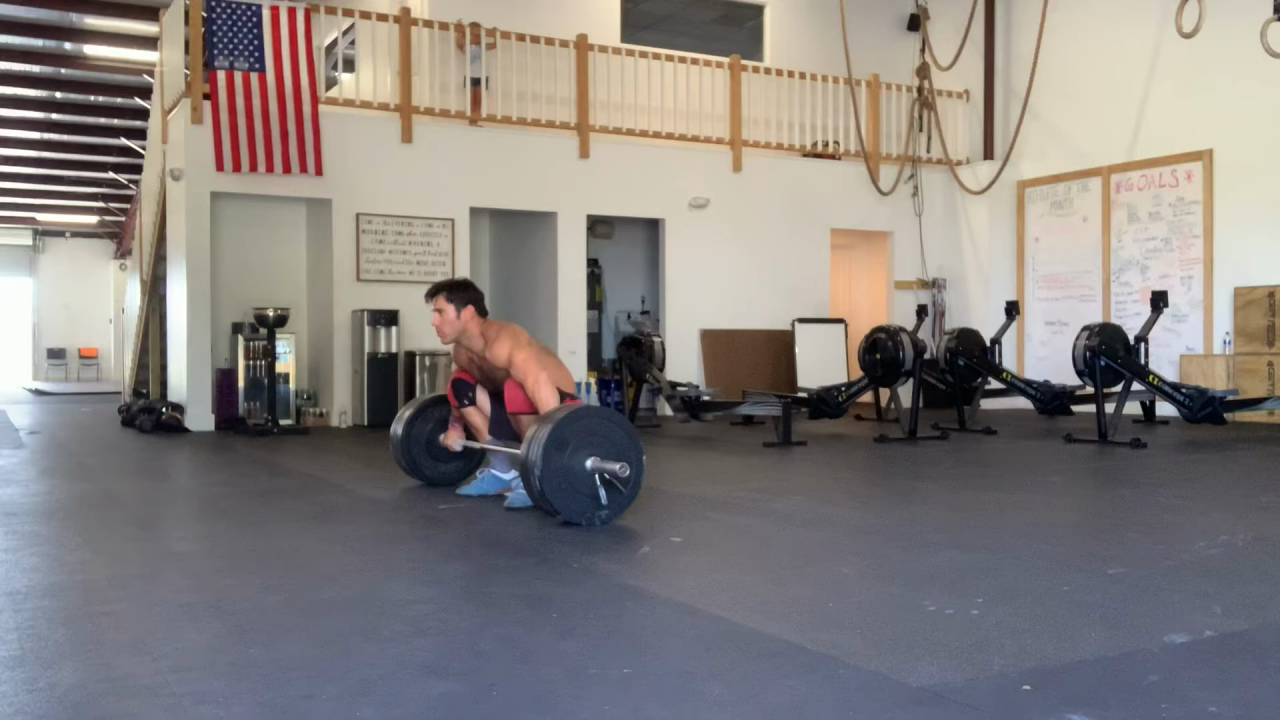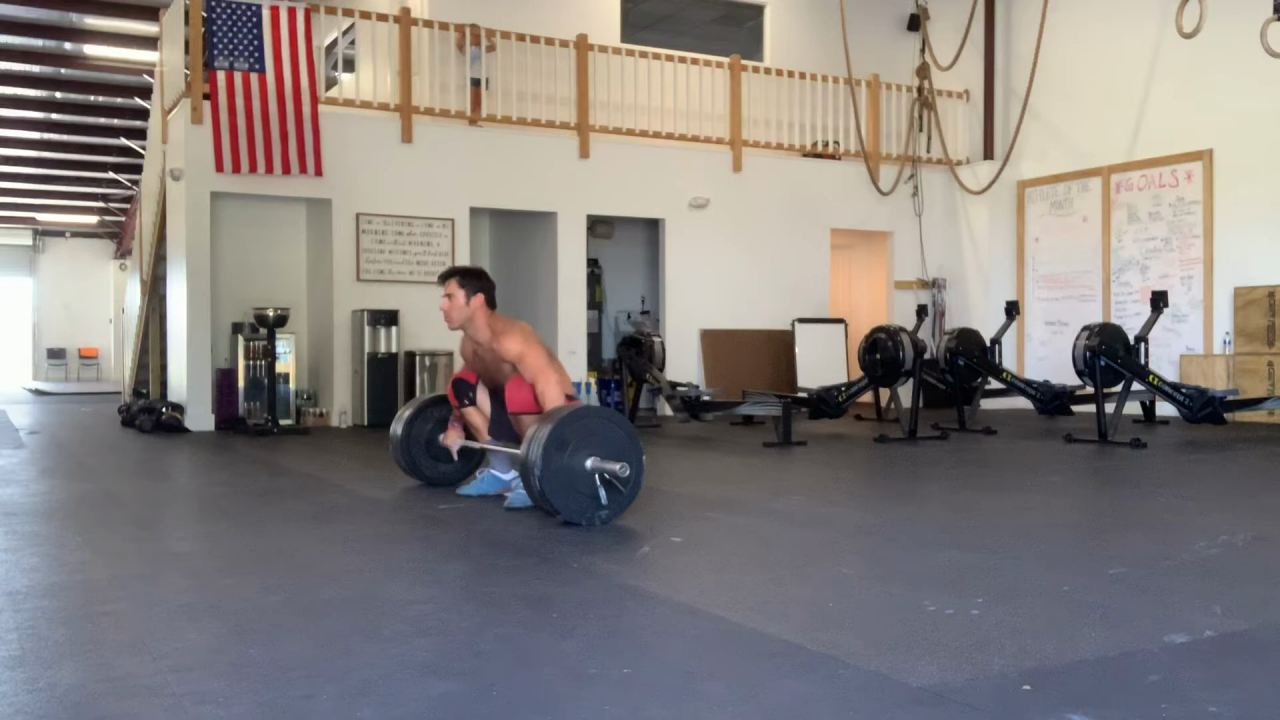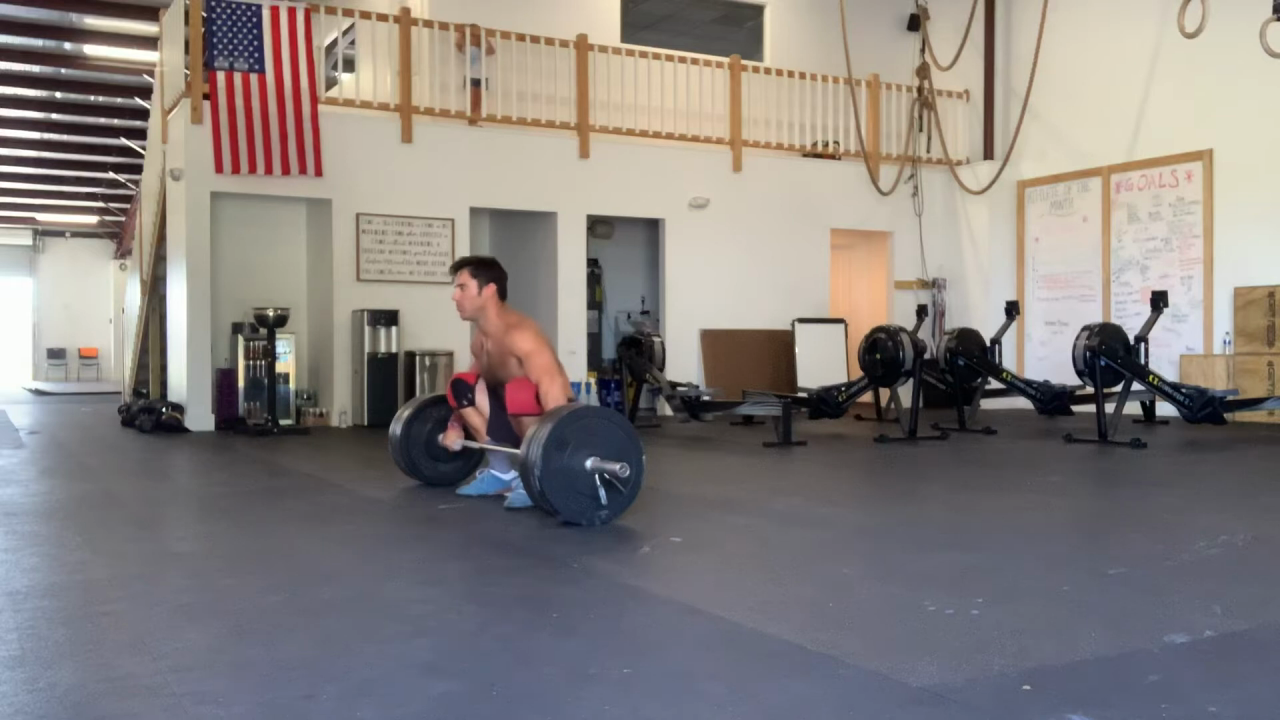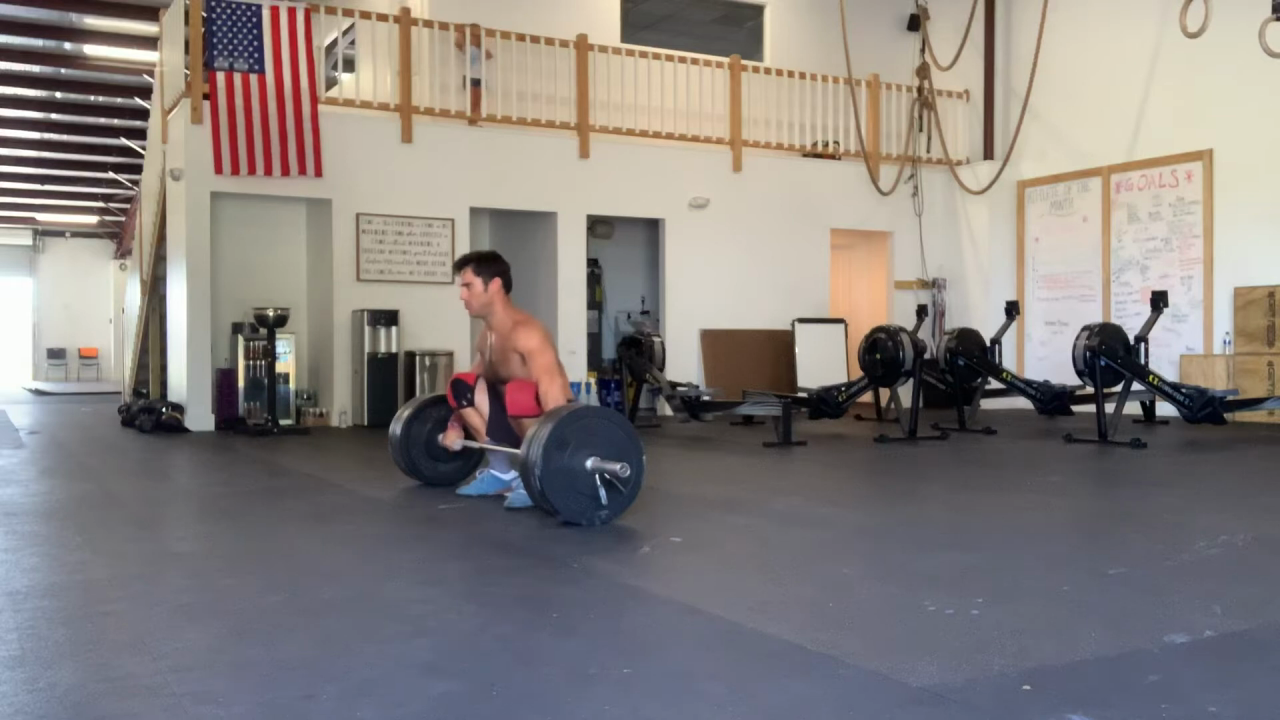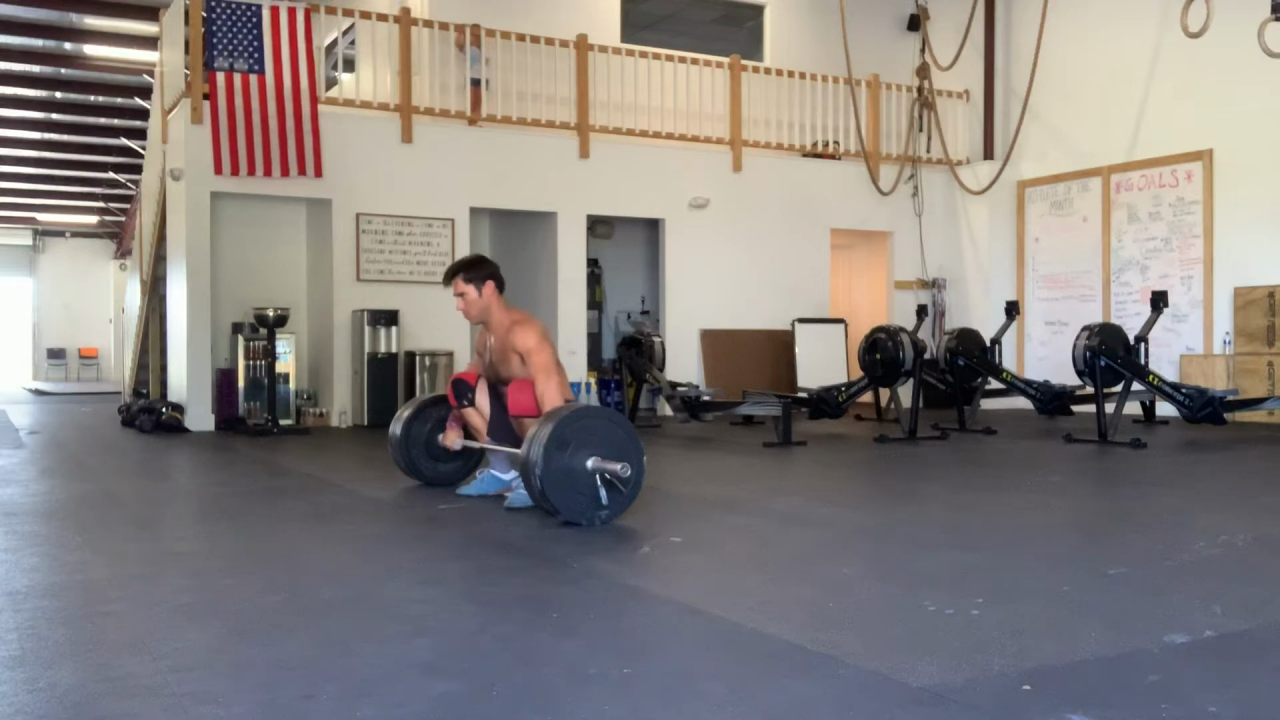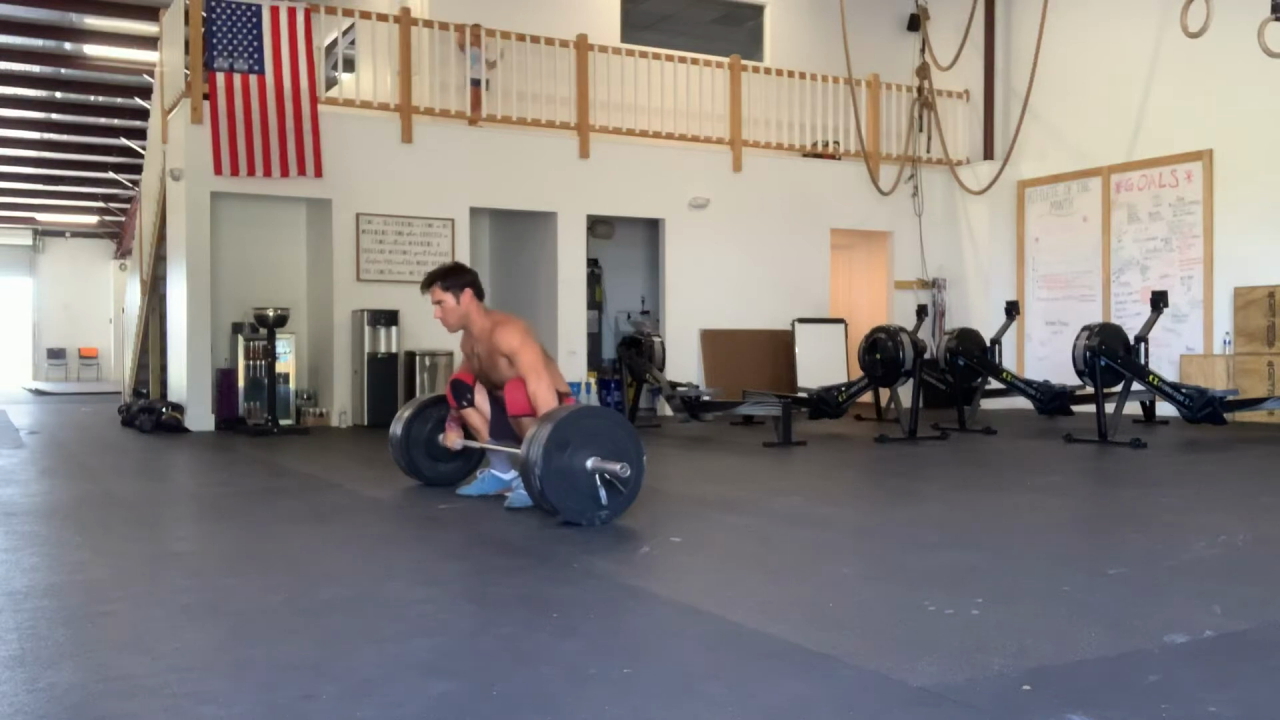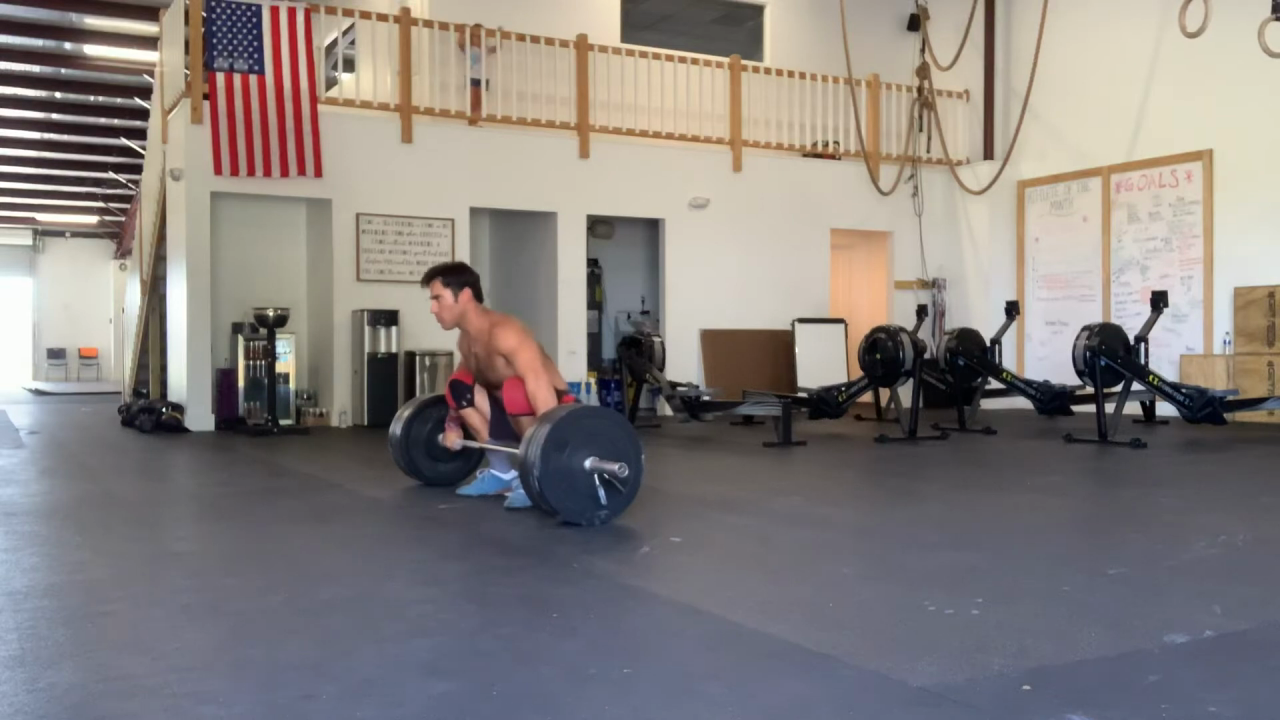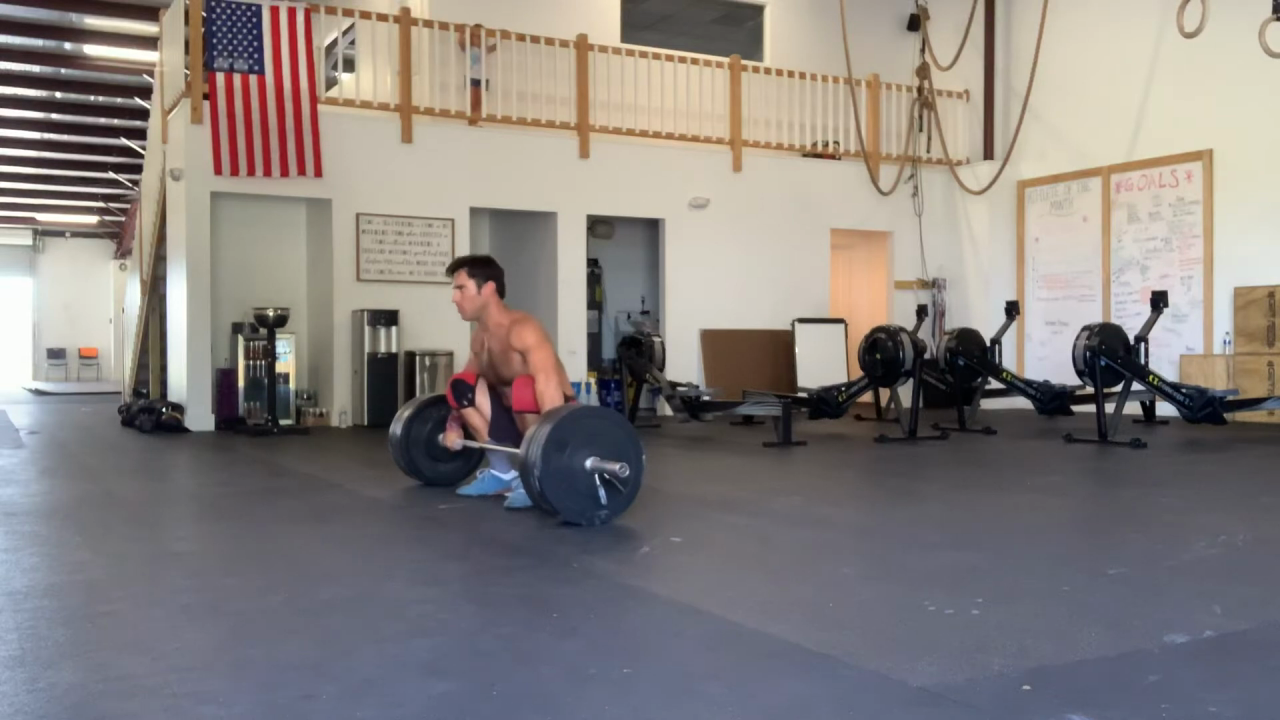
dt=0.3s
person 1, frame 1
left shoulder: (500, 341)
right shoulder: (462, 351)
left elbow: (540, 382)
right elbow: (464, 379)
right wrist: (456, 425)
right hip: (523, 415)
left knee: (516, 389)
right knee: (461, 386)
right ankle: (502, 472)
person 1, frame 2
left shoulder: (507, 336)
right shoulder: (470, 344)
left elbow: (549, 381)
right wrist: (456, 424)
right hip: (523, 417)
left knee: (519, 389)
right knee: (462, 385)
right ankle: (502, 472)
person 1, frame 3
left shoulder: (518, 332)
right shoulder: (480, 338)
left elbow: (552, 384)
right elbow: (476, 380)
right wrist: (456, 425)
right hip: (522, 420)
left knee: (518, 391)
right knee: (462, 385)
right ankle: (502, 472)
person 1, frame 4
left shoulder: (525, 330)
right shoulder: (487, 335)
left elbow: (552, 385)
right elbow: (476, 381)
right wrist: (456, 424)
right hip: (520, 421)
left knee: (518, 393)
right knee: (461, 386)
right ankle: (503, 473)
person 1, frame 5
left shoulder: (523, 330)
right shoulder: (485, 336)
left elbow: (549, 384)
right elbow: (471, 379)
right wrist: (455, 424)
right hip: (522, 421)
left knee: (520, 392)
right knee: (462, 385)
right ankle: (502, 472)
person 1, frame 6
left shoulder: (506, 331)
right shoulder: (470, 340)
left elbow: (540, 384)
right elbow: (464, 379)
right wrist: (453, 424)
right hip: (521, 419)
left knee: (517, 392)
right knee: (460, 386)
right ankle: (503, 472)
person 1, frame 7
left shoulder: (503, 331)
right shoulder: (466, 340)
left elbow: (539, 383)
right elbow: (465, 378)
right wrist: (453, 424)
left knee: (514, 390)
right knee: (459, 387)
right ankle: (503, 472)
person 1, frame 8
left shoulder: (522, 329)
right shoulder: (481, 336)
left elbow: (548, 383)
right elbow: (470, 378)
right wrist: (454, 424)
right hip: (521, 419)
left knee: (524, 389)
right knee: (461, 386)
right ankle: (503, 472)
